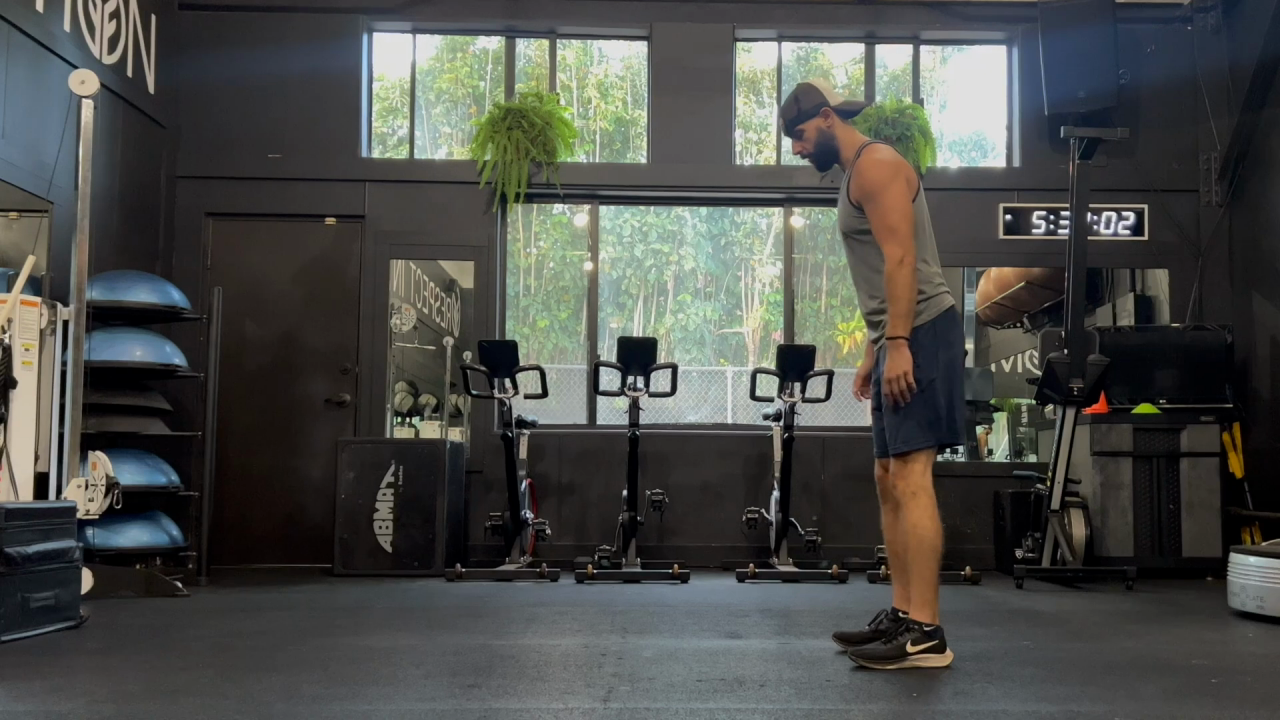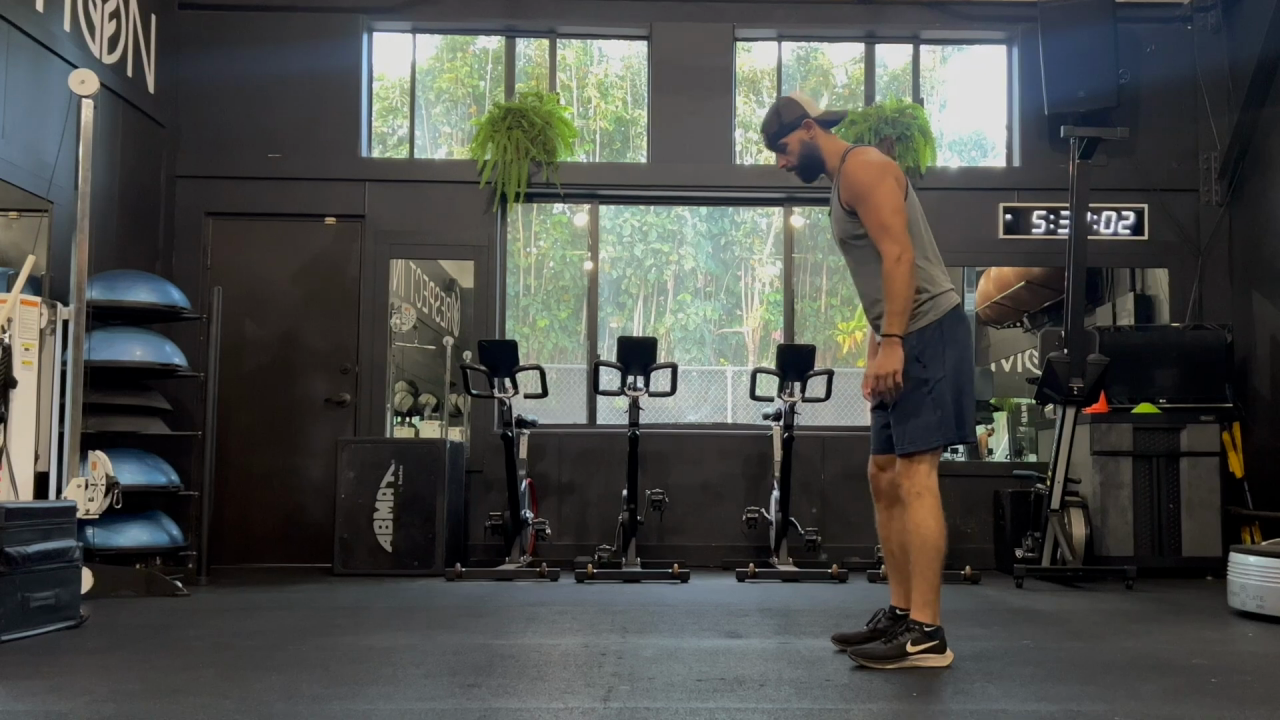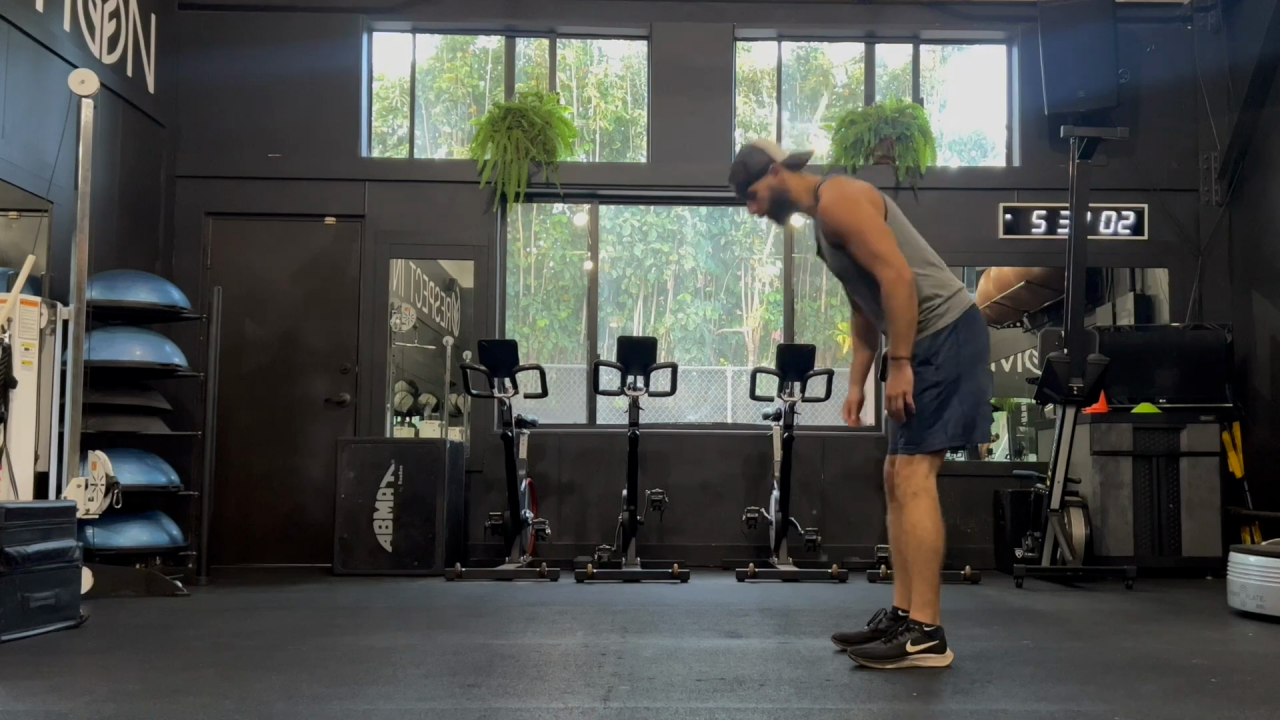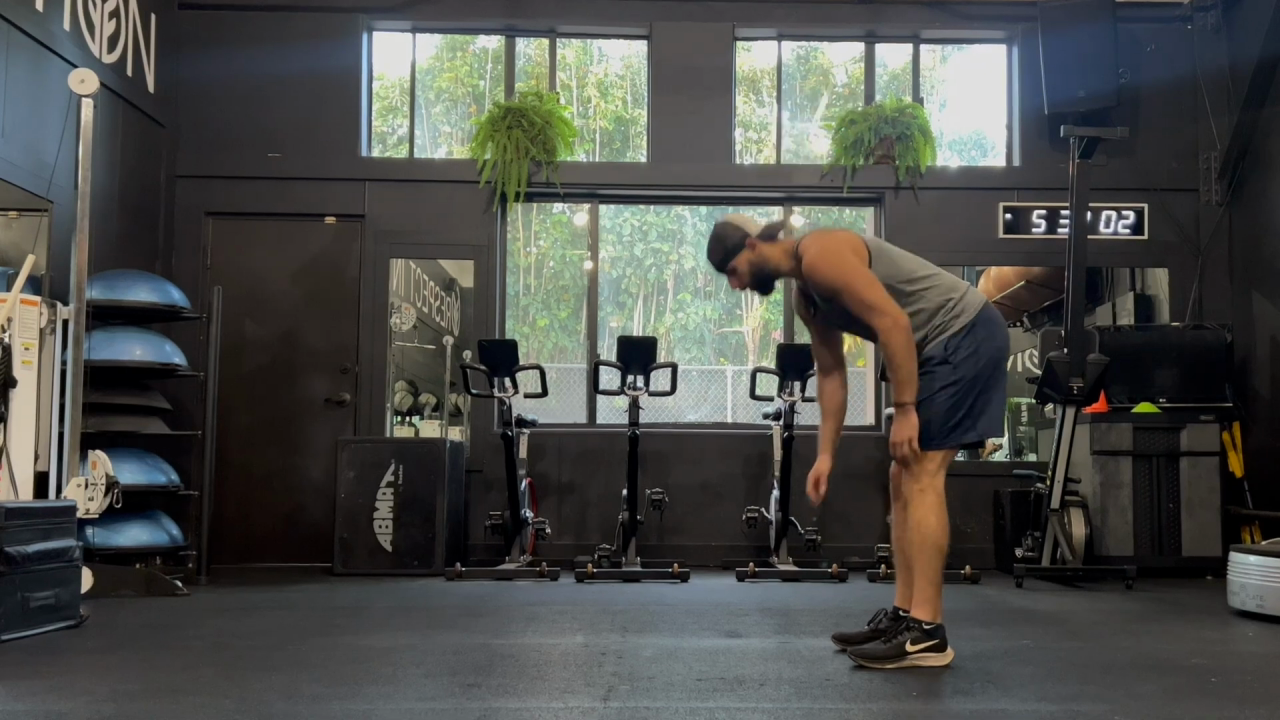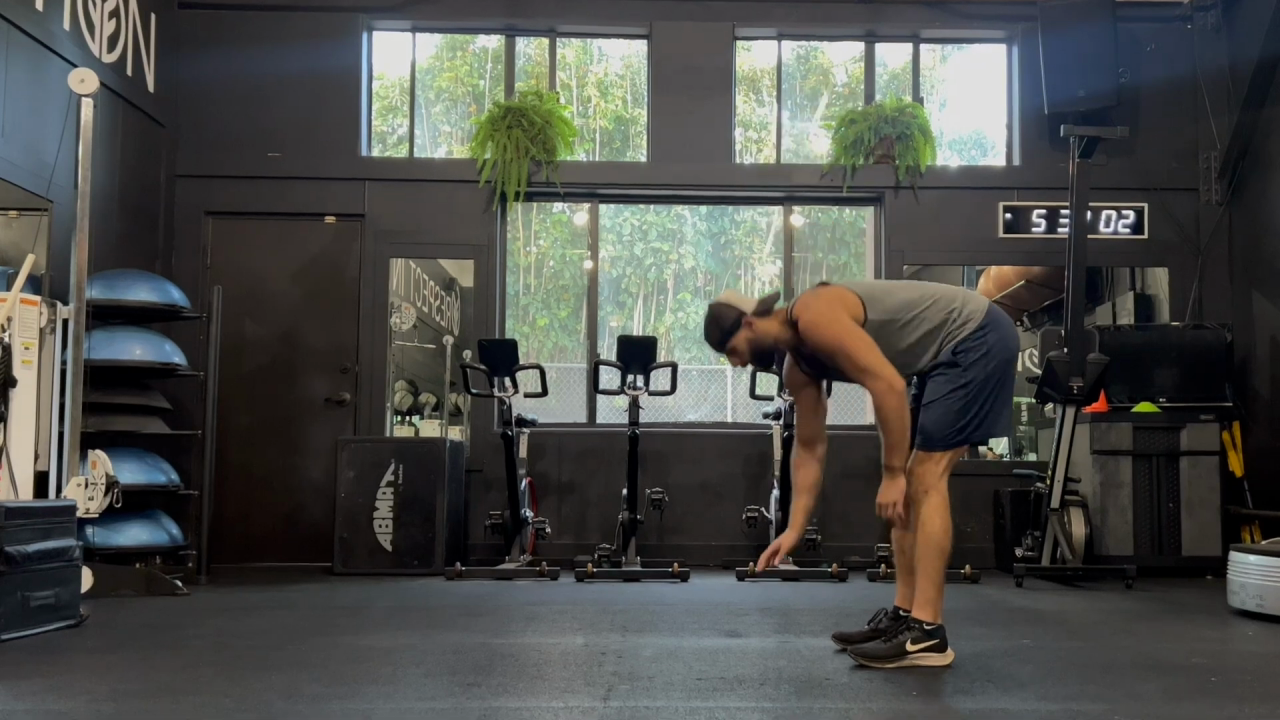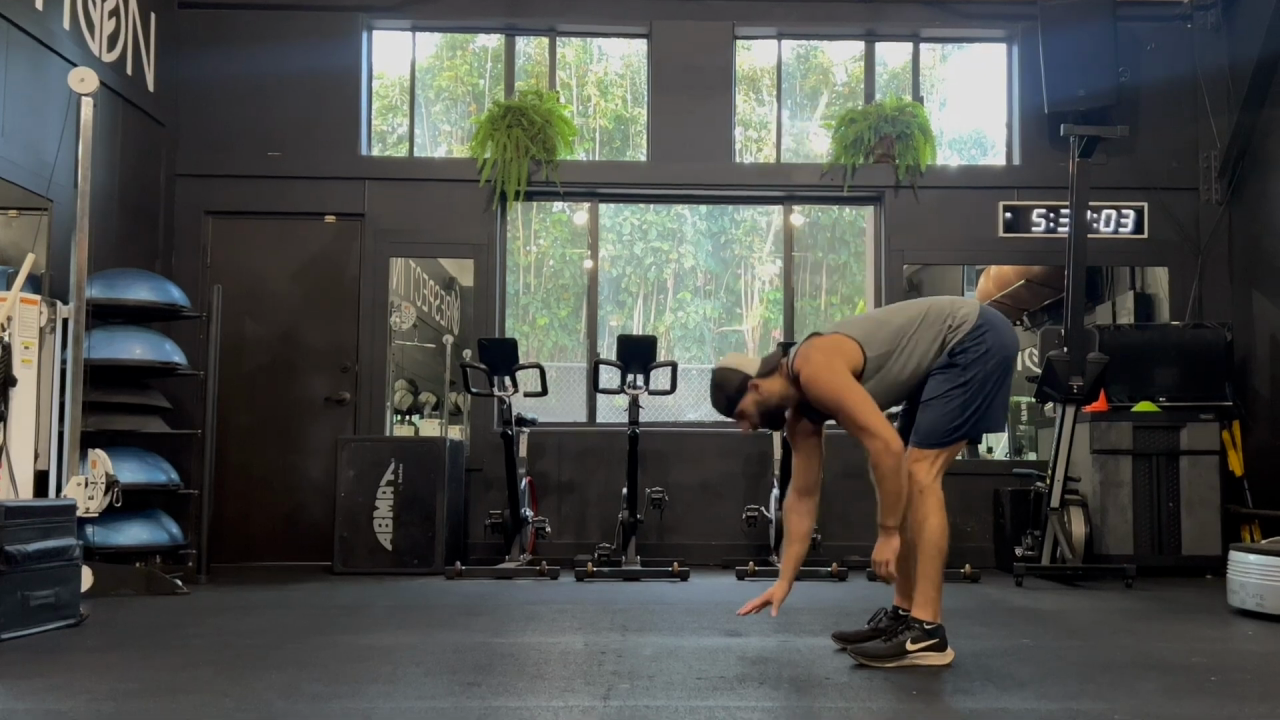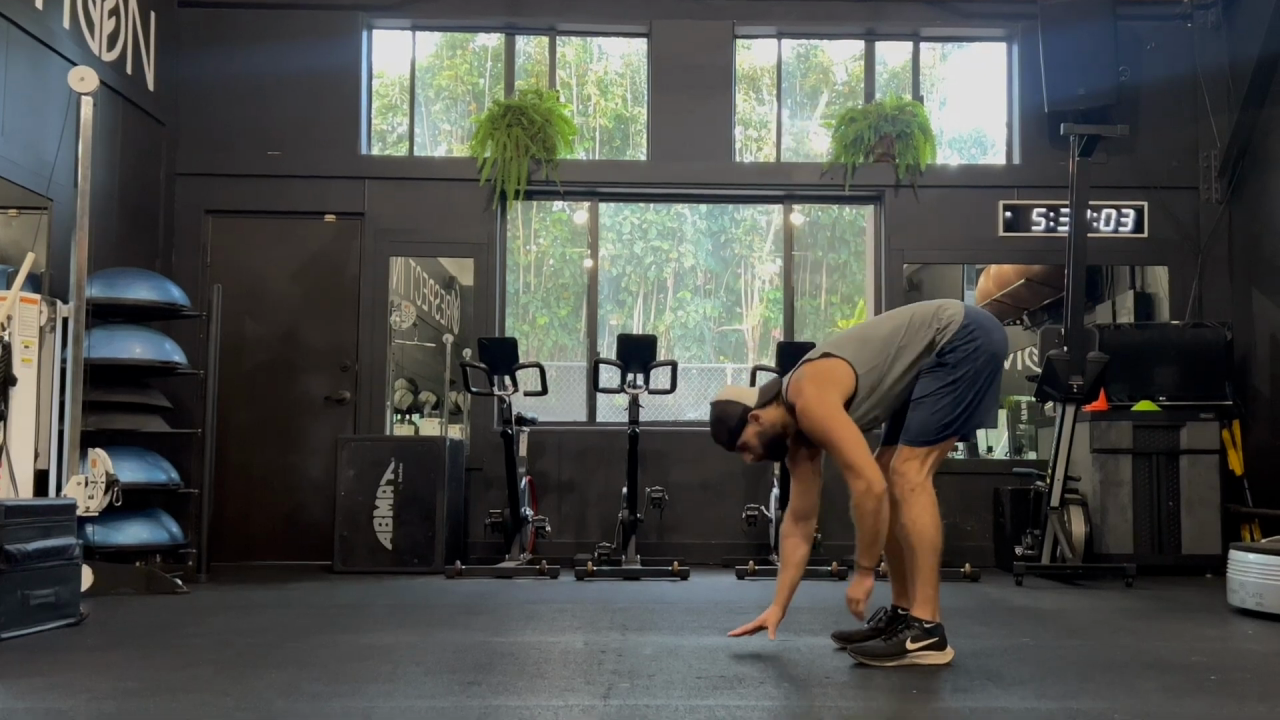
dt=0.2s
person 1, frame 1
left shoulder: (877, 164)
right shoulder: (856, 175)
left elbow: (901, 261)
left wrist: (898, 344)
right wrist: (874, 353)
left hip: (920, 335)
right hip: (902, 339)
left knee: (908, 479)
right knee: (888, 482)
left ankle: (925, 634)
right ankle: (903, 614)
person 1, frame 2
left shoulder: (863, 166)
right shoulder: (843, 182)
left elbow: (898, 257)
left wrist: (891, 342)
right wrist: (877, 351)
left hip: (927, 333)
right hip: (904, 341)
left knee: (912, 479)
right knee: (884, 478)
left ankle: (926, 633)
right ankle: (901, 614)
person 1, frame 3
left shoulder: (839, 197)
right shoulder: (823, 218)
left elbow: (898, 277)
right elbow: (863, 307)
left wrist: (899, 363)
right wrist: (856, 382)
left hip: (946, 334)
right hip: (925, 342)
left knee: (913, 477)
right knee: (897, 479)
left ankle: (925, 634)
right ankle: (902, 614)
person 1, frame 4
left shoulder: (821, 254)
right shoulder: (804, 295)
left elbow: (894, 324)
right elbow: (830, 373)
left wrist: (904, 410)
right wrist: (824, 456)
left hip: (966, 333)
right hip: (943, 345)
left knee: (922, 474)
right knee: (905, 479)
left ankle: (926, 632)
right ankle: (904, 614)
person 1, frame 5
left shoulder: (815, 318)
right shoulder: (798, 362)
left elbow: (889, 385)
right elbow: (809, 448)
left wrist: (892, 474)
right wrist: (793, 530)
left hip: (978, 336)
right hip: (953, 351)
left knee: (925, 476)
right knee: (909, 491)
left ankle: (926, 633)
right ankle: (904, 614)
person 1, frame 6
left shoulder: (815, 370)
right shoulder: (800, 405)
left elbow: (886, 443)
right elbow: (803, 494)
left wrist: (888, 533)
right wrist: (784, 581)
left hip: (977, 338)
right hip: (959, 348)
left knee: (918, 474)
right knee: (904, 478)
left ankle: (926, 632)
right ankle: (904, 613)
person 1, frame 7
left shoulder: (811, 401)
right shoulder: (796, 426)
left elbow: (869, 485)
right elbow: (800, 519)
left wrist: (863, 572)
right wrist: (777, 607)
left hip: (965, 338)
right hip: (951, 345)
left knee: (908, 474)
right knee: (894, 477)
left ankle: (925, 630)
right ankle: (903, 614)
